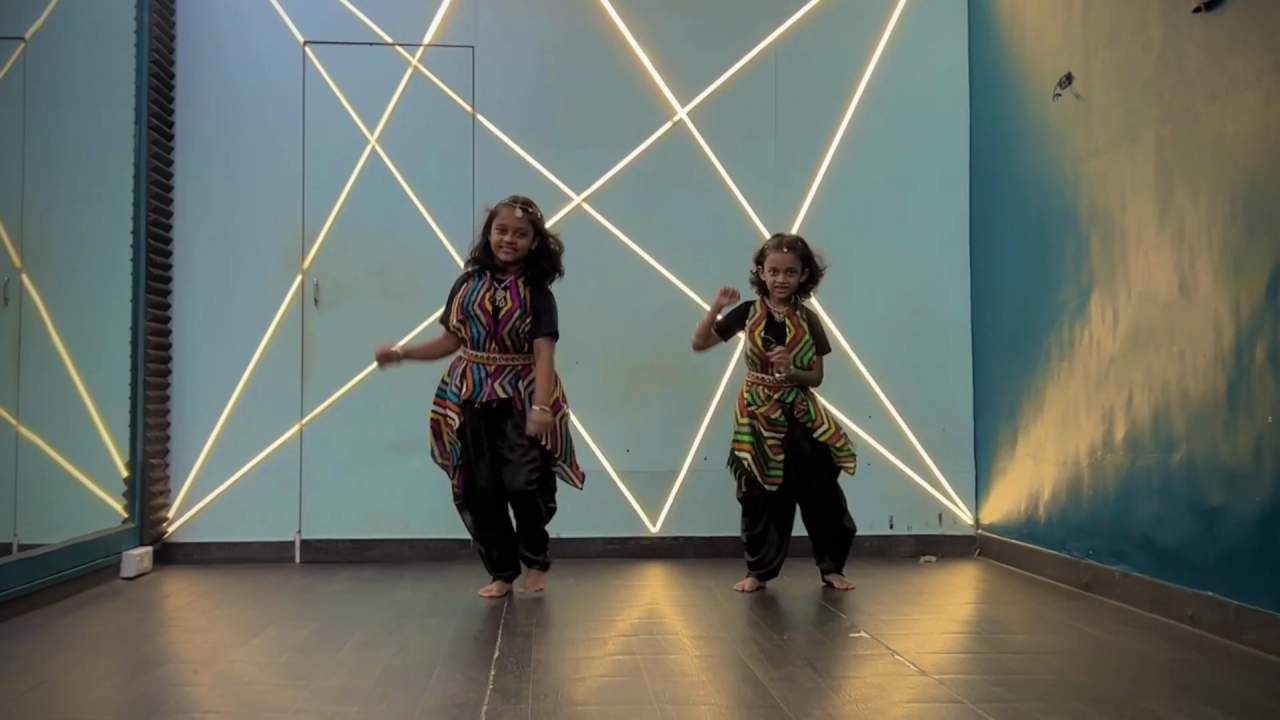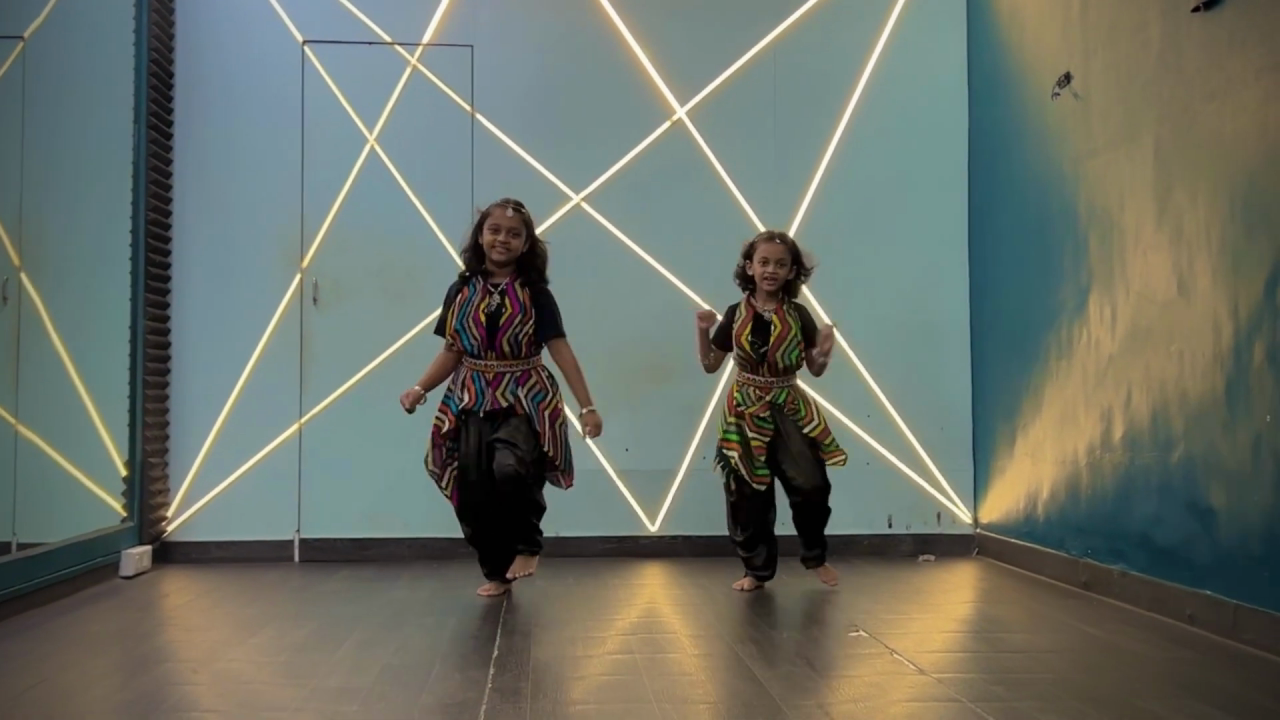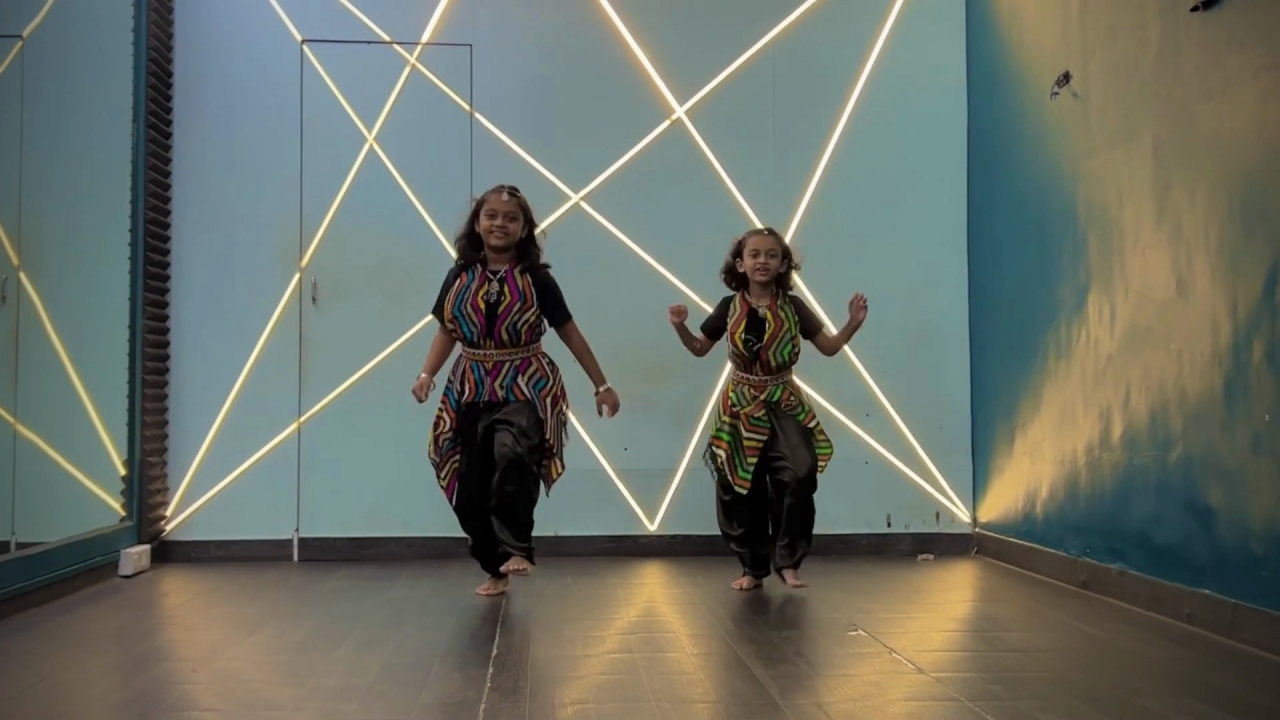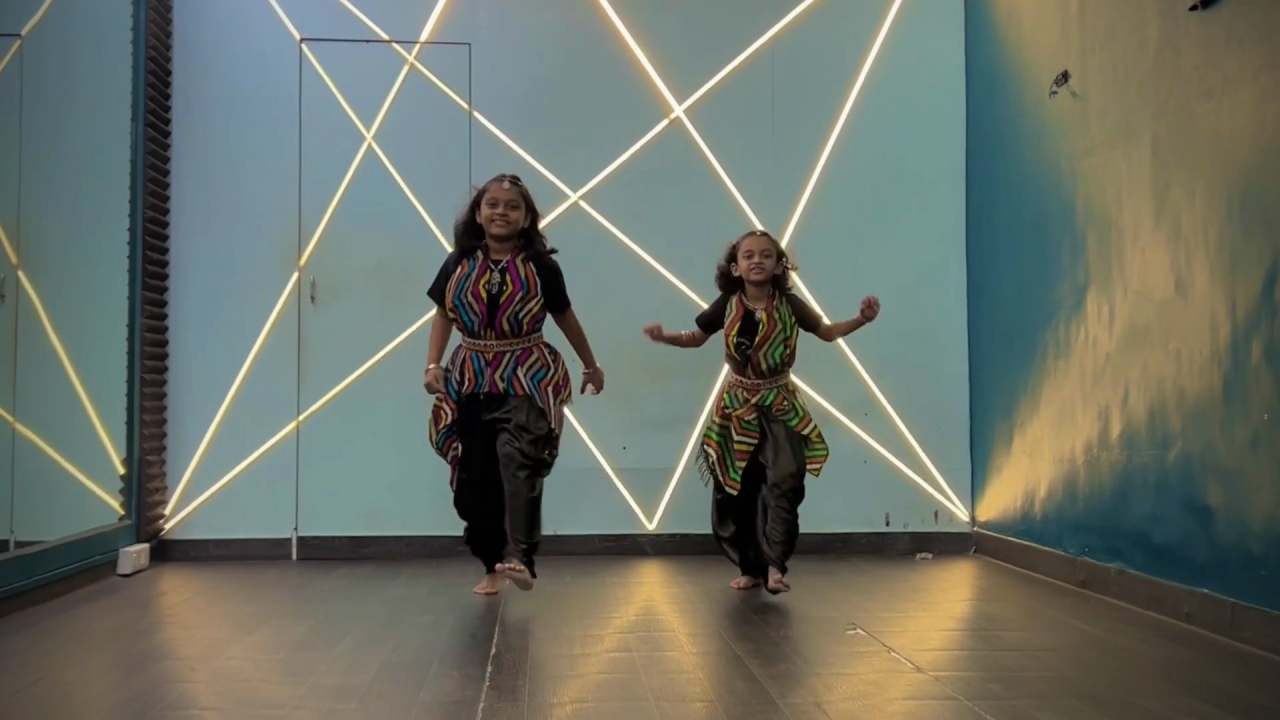
dt=0.1s
person 1, frame 1
left shoulder: (538, 293)
right shoulder: (469, 282)
left elbow: (543, 351)
right elbow: (448, 341)
left wrist: (544, 404)
right wrist: (399, 354)
left hip: (520, 392)
right hip: (469, 394)
left knee: (524, 483)
right knee: (476, 490)
left ankle: (535, 562)
right ankle: (502, 570)
person 1, frame 2
left shoulder: (536, 294)
right shoulder: (461, 291)
left elbow: (560, 350)
right elbow: (452, 352)
left wrist: (586, 404)
right wrist: (419, 389)
left hip: (523, 399)
right hip: (470, 402)
left knee: (510, 470)
right knee: (474, 495)
left ankle: (525, 547)
right ankle: (497, 572)
person 1, frame 3
left shoulder: (536, 278)
right shoulder: (458, 278)
left elbow: (569, 331)
right elbow: (445, 332)
left wrist: (601, 382)
right wrist: (425, 375)
left hip: (525, 386)
right hip: (470, 389)
left knee: (513, 458)
right knee: (471, 488)
left ankle: (516, 551)
right ankle: (495, 569)
person 1, frame 4
left shoulder: (541, 267)
right shoulder: (457, 265)
left elbow: (566, 318)
right elbow: (442, 315)
left wrist: (591, 365)
right wrist: (433, 364)
left hip: (526, 378)
right hip: (470, 379)
left knee: (518, 460)
right knee: (473, 479)
left ankle: (518, 557)
right ankle: (493, 564)
person 2, frame 1
left shoulder: (808, 320)
right shoulder: (748, 312)
left elbow: (815, 377)
right elbow: (698, 344)
left wrist: (791, 369)
right wrist: (715, 310)
left hip: (800, 410)
right hip: (757, 411)
left knee: (823, 494)
right knee: (760, 495)
left ankle: (832, 565)
right ankle: (759, 568)
person 2, frame 2
left shoulder: (799, 315)
right shoulder: (736, 314)
left elbow: (816, 370)
right elbow: (710, 365)
left wrist: (824, 353)
right wrist: (703, 333)
left hip: (790, 408)
right hip: (746, 411)
left knee: (810, 484)
right knee: (749, 495)
left ankle: (816, 556)
right ankle: (756, 569)
person 2, frame 3
left shoulder: (793, 307)
right shoulder: (729, 307)
left elbow: (828, 346)
right elbow: (700, 349)
left wrist: (853, 322)
right wrist: (681, 327)
left hip: (785, 404)
right hip: (741, 407)
left knee: (798, 475)
right knee: (741, 492)
left ankle: (788, 561)
right ankle: (754, 567)
person 2, frame 4
left shoulder: (790, 306)
right shoulder: (725, 307)
left elbow: (827, 331)
right elbow: (694, 338)
left wrist: (862, 319)
right wrist: (664, 337)
left hip: (780, 408)
right hip: (736, 410)
left knee: (784, 481)
right knee: (736, 493)
left ankle: (775, 566)
right ankle: (750, 567)
